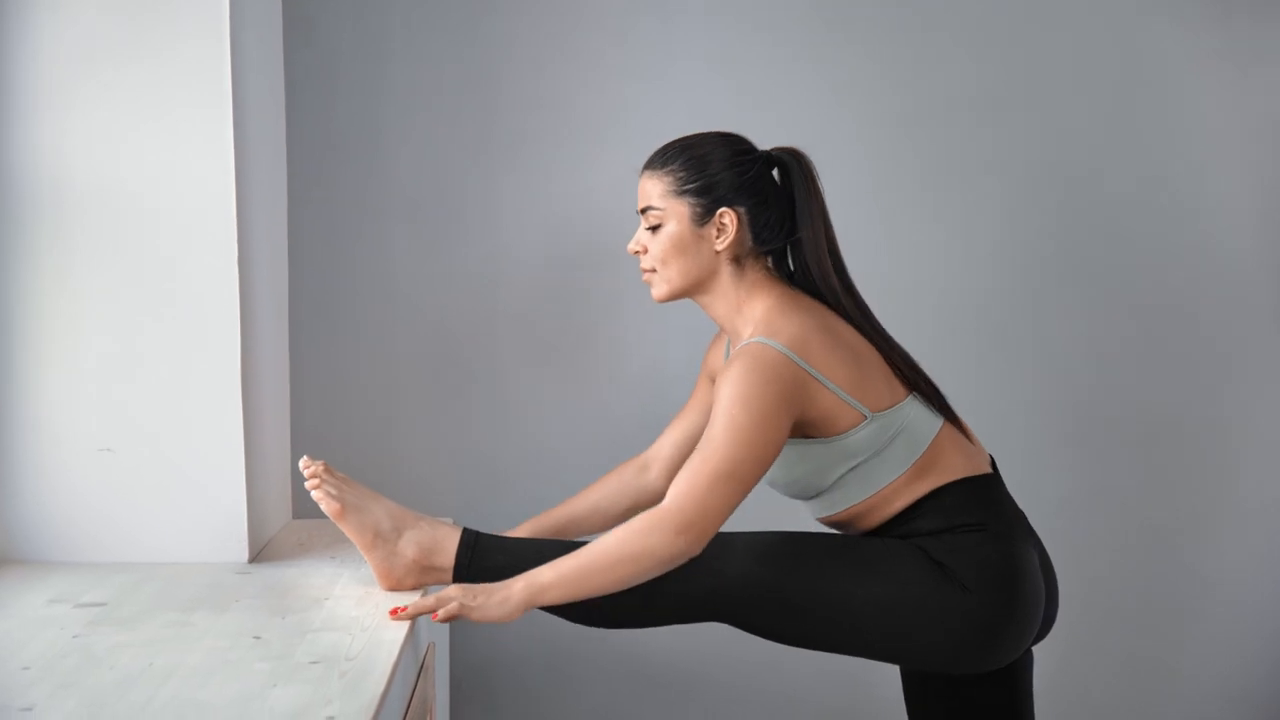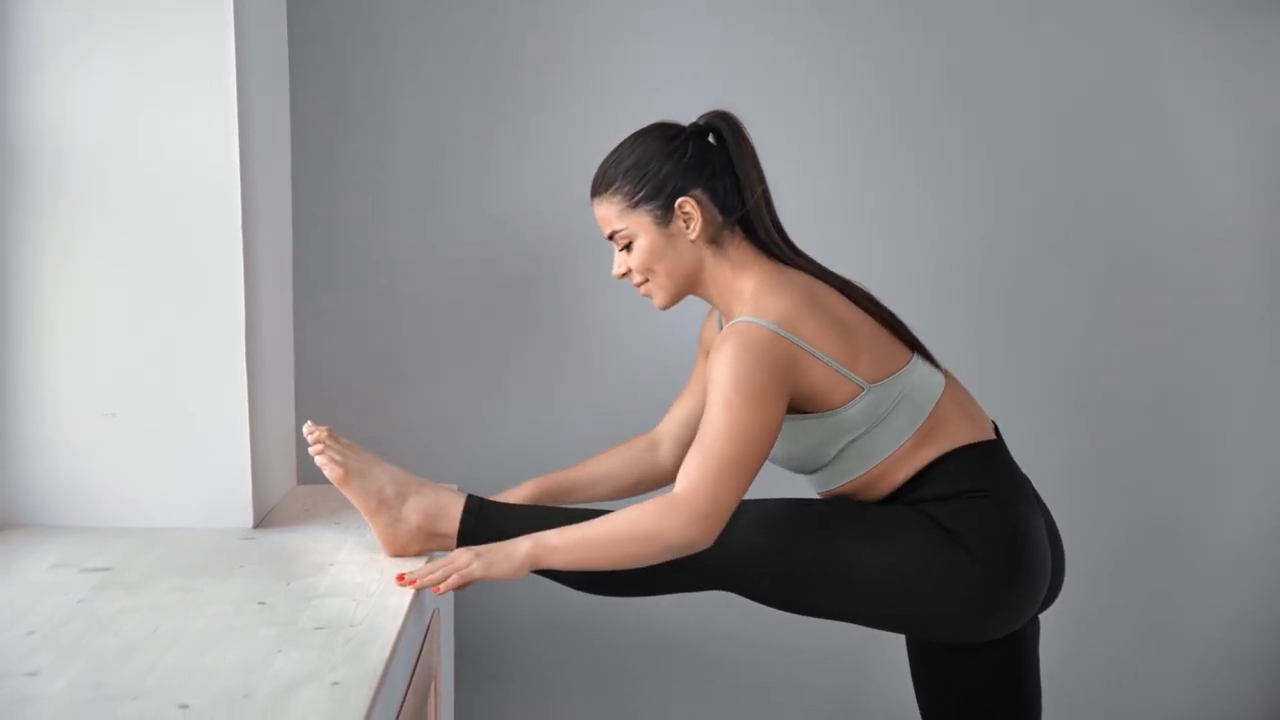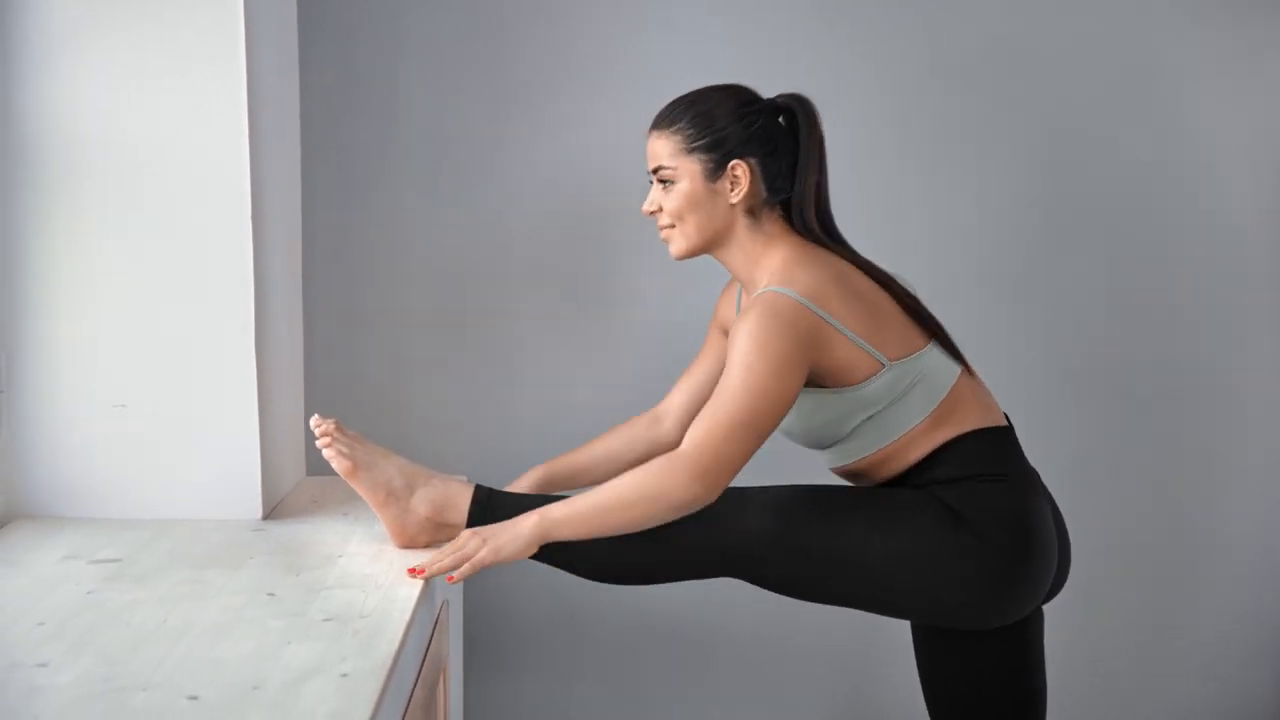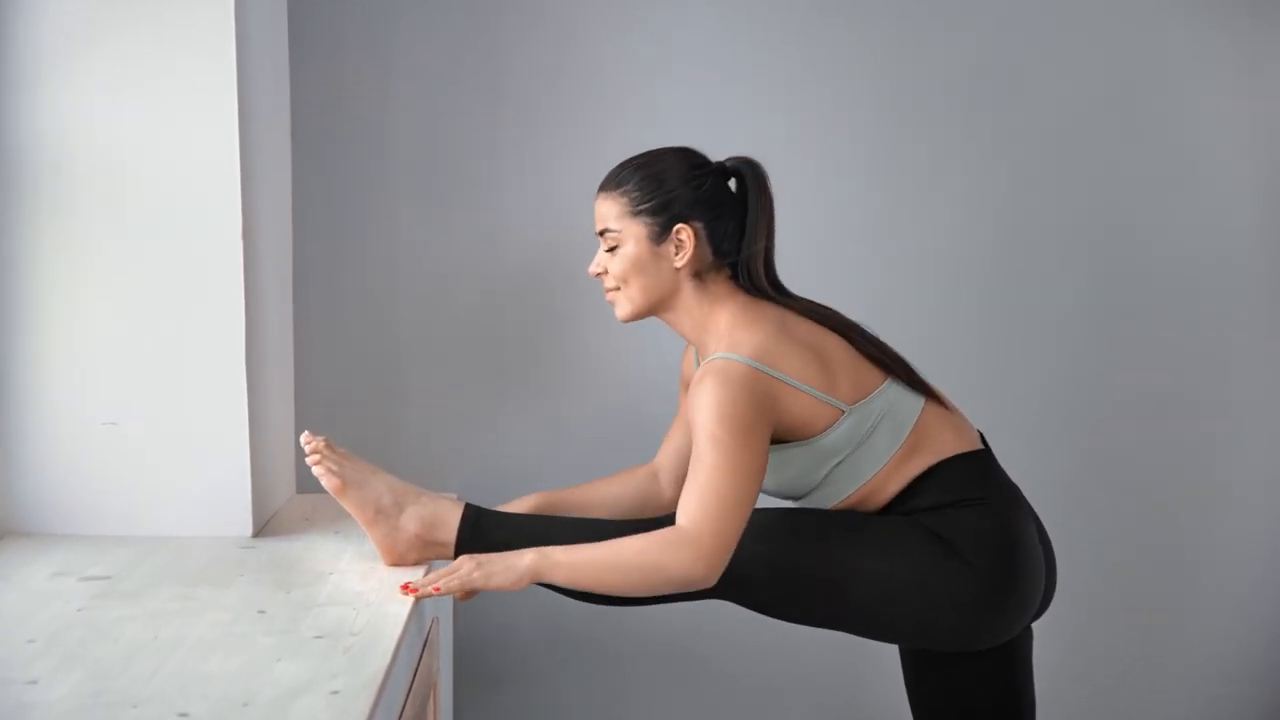
dt=1s
person 1, frame 1
left shoulder: (768, 359)
right shoulder: (745, 339)
left elbow: (677, 533)
right elbow: (653, 474)
left wrist: (516, 592)
right wrist: (518, 543)
left hip: (966, 578)
right hip: (973, 575)
left knee: (713, 576)
person 1, frame 2
left shoulder: (759, 335)
right shoulder: (743, 310)
left elbow: (692, 520)
right elbow: (663, 452)
left wrist: (522, 550)
right wrist: (526, 497)
left hip: (971, 546)
right hip: (985, 546)
left knee: (722, 547)
person 1, frame 3
left shoulder: (785, 306)
right shoulder: (753, 291)
left elbow: (693, 479)
right elbow: (664, 426)
left wrist: (532, 528)
right wrist: (532, 485)
left hip: (979, 529)
right hip: (983, 533)
left knee: (725, 532)
left ankle: (450, 509)
person 1, frame 4
left shoulder: (738, 368)
right shoulder: (719, 337)
left elbow: (696, 555)
right elbow: (665, 482)
left wrist: (527, 562)
right wrist: (524, 513)
left hip: (964, 559)
right hip: (981, 557)
left knee: (721, 550)
